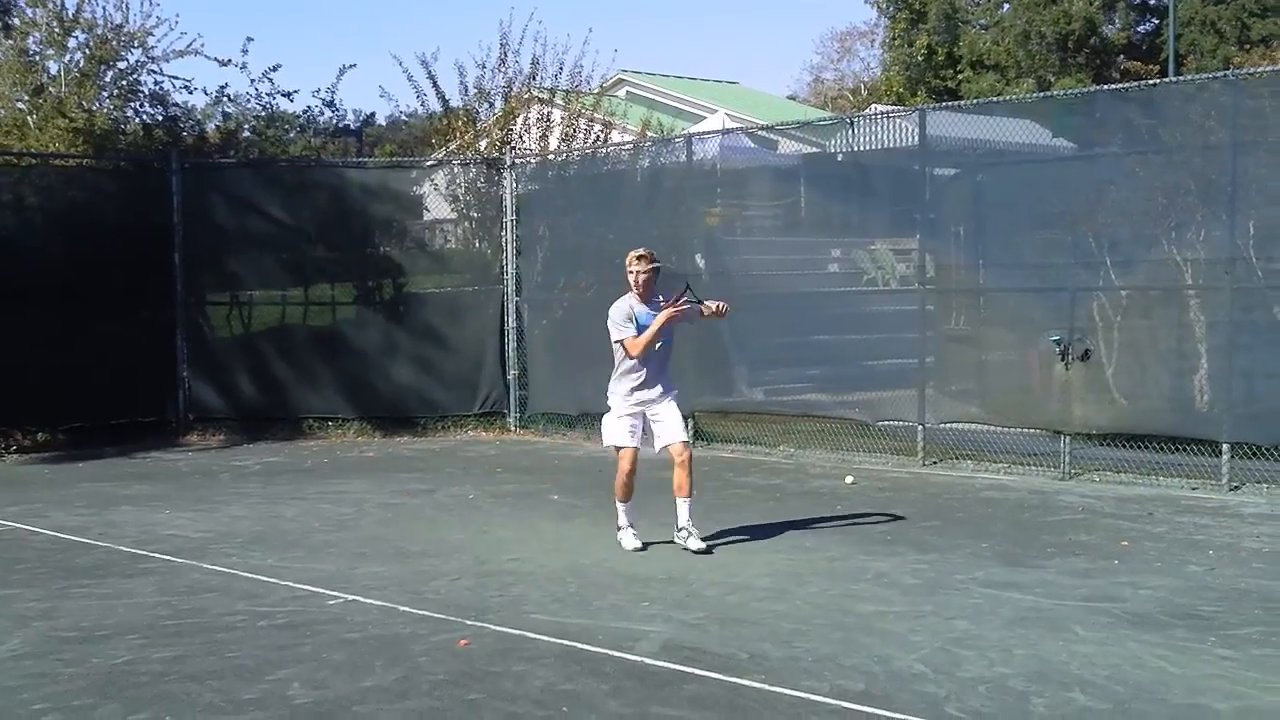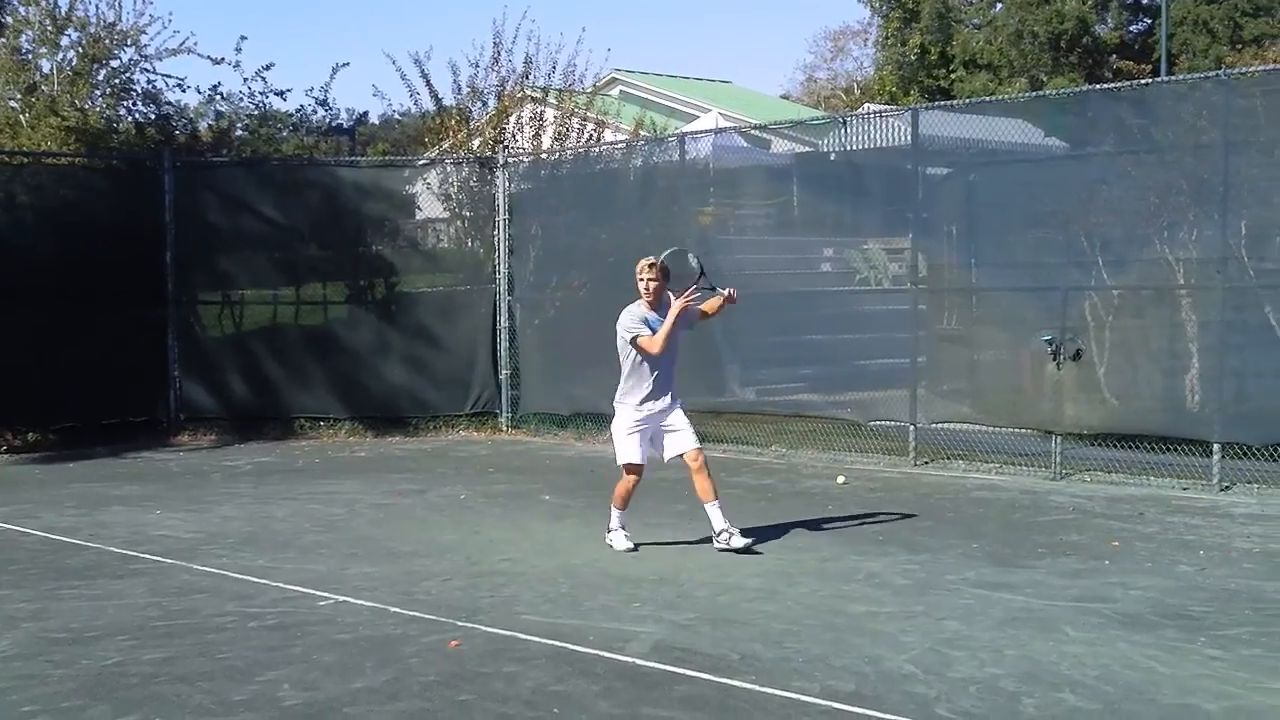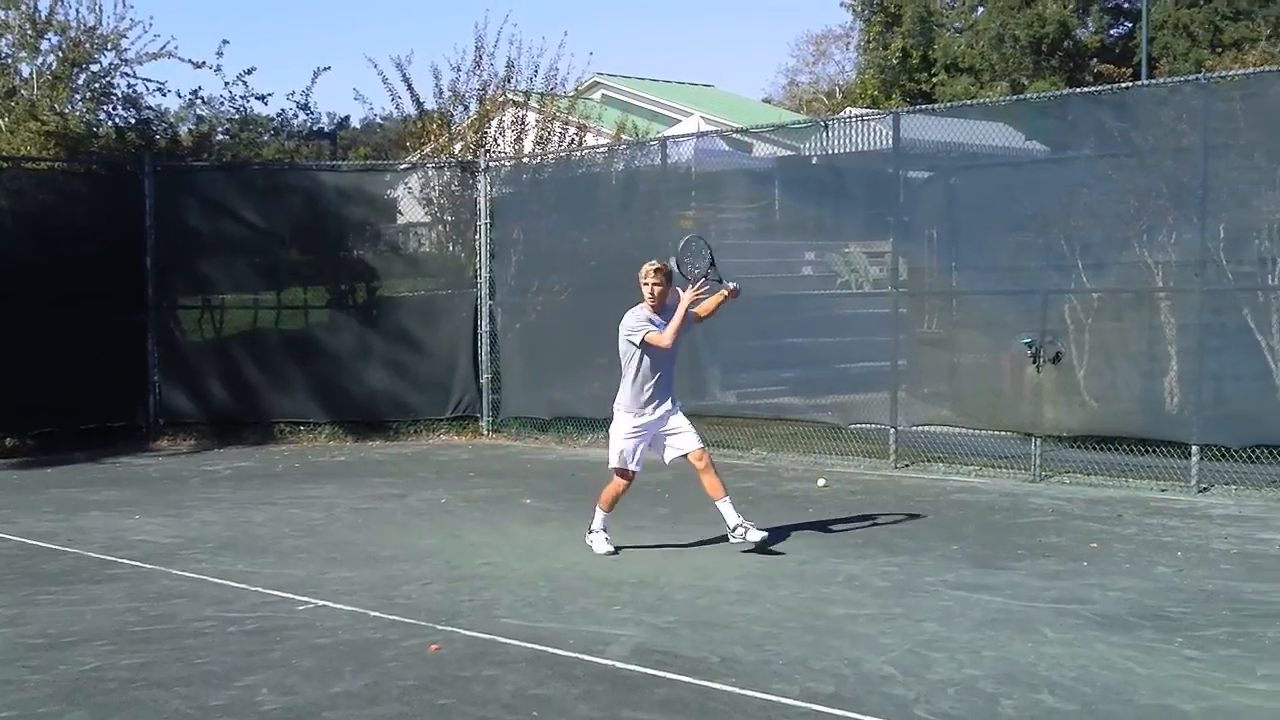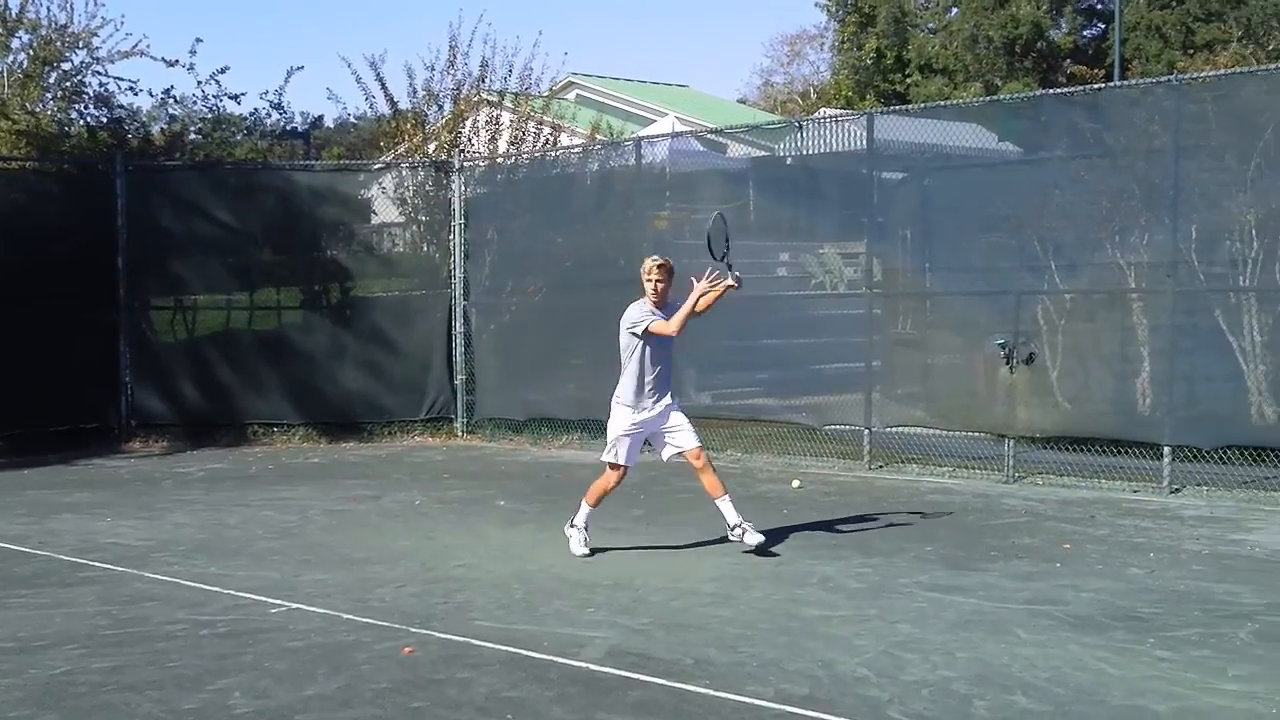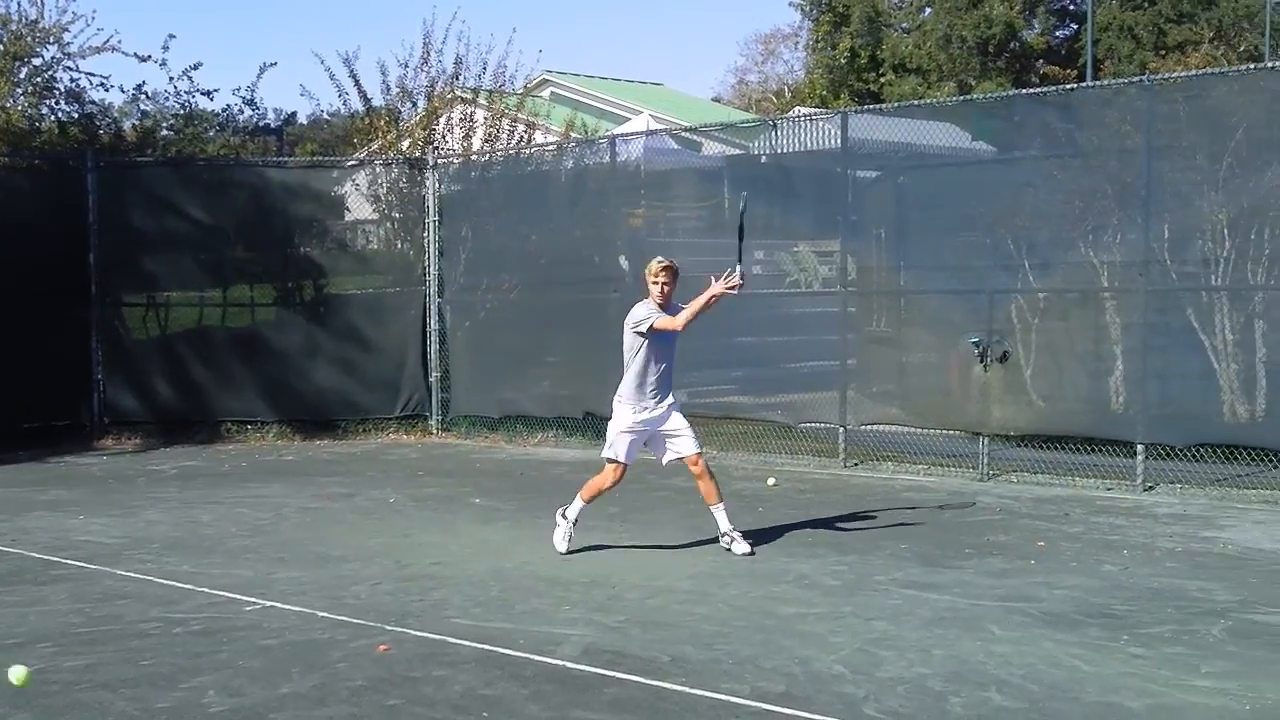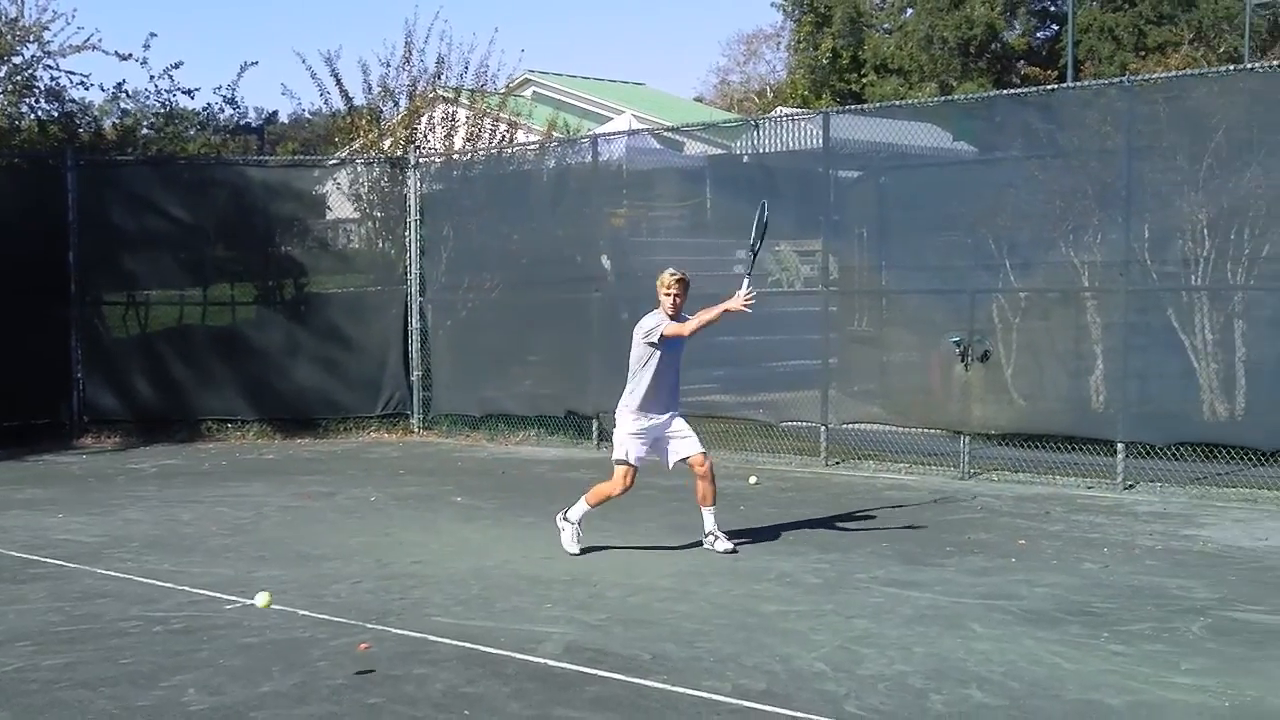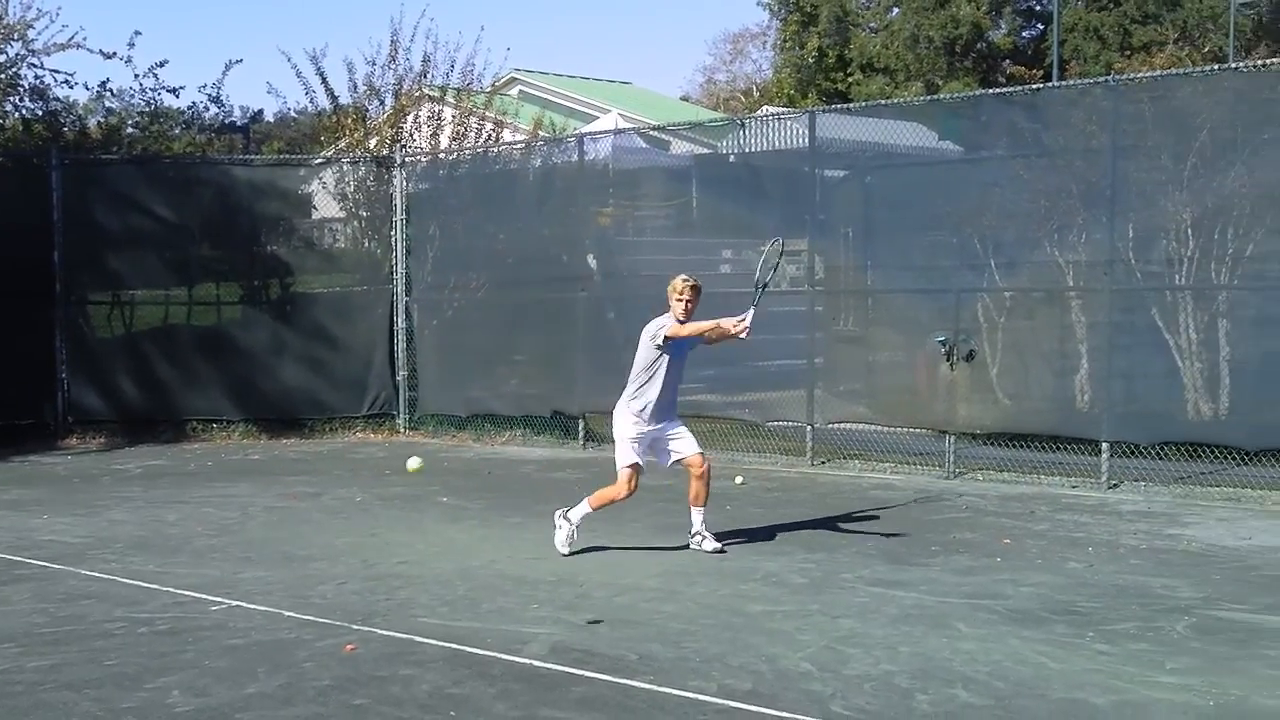
dt=0.1s
person 1, frame 1
left shoulder: (664, 305)
right shoulder: (620, 309)
left elbow: (702, 308)
right elbow: (635, 350)
left wrist: (717, 308)
right wrist: (662, 320)
left hip: (661, 396)
right hip: (625, 398)
left knee: (683, 456)
right knee: (628, 465)
left ankle: (684, 527)
right ankle: (624, 525)
person 1, frame 2
left shoulder: (675, 310)
right shoulder: (630, 316)
left elbow: (705, 311)
right elbow: (656, 348)
left wrist: (724, 299)
right wrist: (674, 313)
left hip: (667, 406)
right hip: (633, 408)
left knee: (697, 462)
right knee: (632, 477)
left ankle: (721, 530)
right ankle: (614, 529)
person 1, frame 3
left shoulder: (673, 313)
right shoulder: (633, 319)
left elbow: (702, 313)
right elbow: (666, 342)
left wrist: (727, 293)
right wrist: (684, 306)
left hip: (667, 410)
right hip: (633, 414)
left knee: (703, 462)
right knee: (622, 481)
left ankle: (737, 526)
right ankle: (596, 530)
person 1, frame 4
left shoulder: (669, 308)
right shoulder: (635, 313)
left elbow: (696, 308)
right elbow: (673, 330)
left wrist: (724, 287)
right wrist: (695, 294)
left hip: (664, 406)
right hip: (630, 410)
left knee: (700, 460)
right knee: (613, 477)
left ankle: (735, 524)
right ankle: (577, 526)
person 1, frame 5
left shoulder: (671, 310)
right shoulder: (641, 314)
left elbow: (691, 310)
right elbow: (679, 323)
left wrist: (719, 290)
right wrist: (710, 293)
left hip: (665, 409)
right hip: (632, 409)
left knee: (699, 465)
right knee: (612, 476)
left ankle: (725, 530)
right ankle: (567, 517)
person 1, frame 6
left shoulder: (677, 321)
right shoulder: (651, 323)
left elbow: (698, 321)
right elbow: (687, 329)
left wrist: (729, 305)
right wrist: (725, 306)
left hip: (667, 415)
right hip: (635, 416)
left knee: (703, 466)
right knee: (622, 482)
left ankle: (711, 531)
right ankle: (570, 518)
person 1, frame 7
left shoulder: (688, 332)
right shoulder: (663, 326)
left elbow: (705, 336)
right elbow: (682, 331)
left wrist: (729, 331)
right wrist: (720, 323)
left hip: (666, 419)
right hip: (633, 417)
left knee: (700, 467)
right knee: (625, 487)
left ankle: (696, 531)
right ankle: (568, 519)
